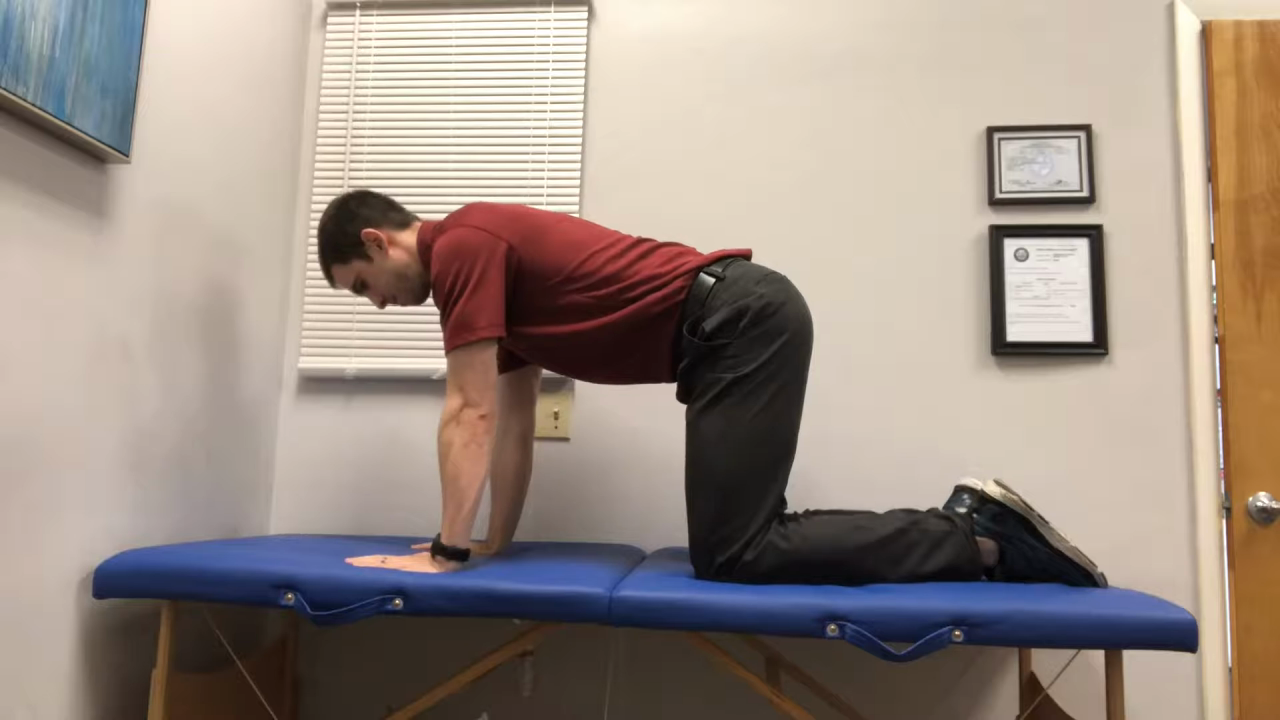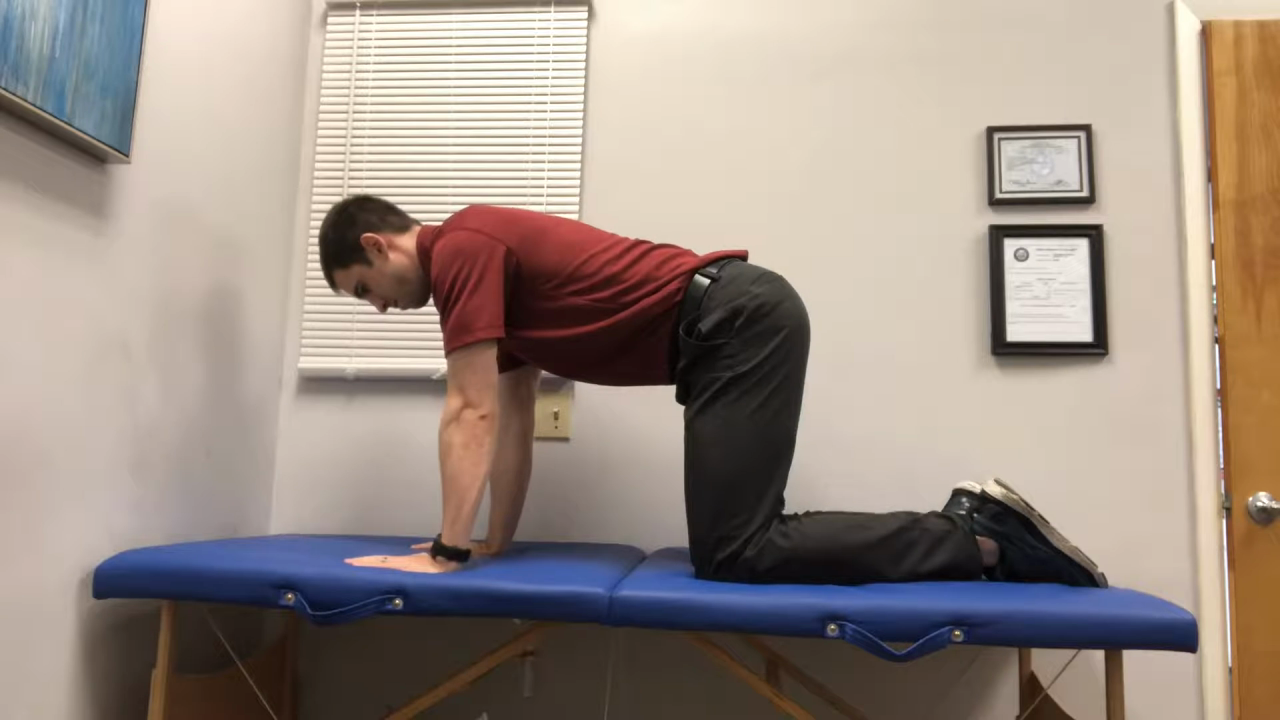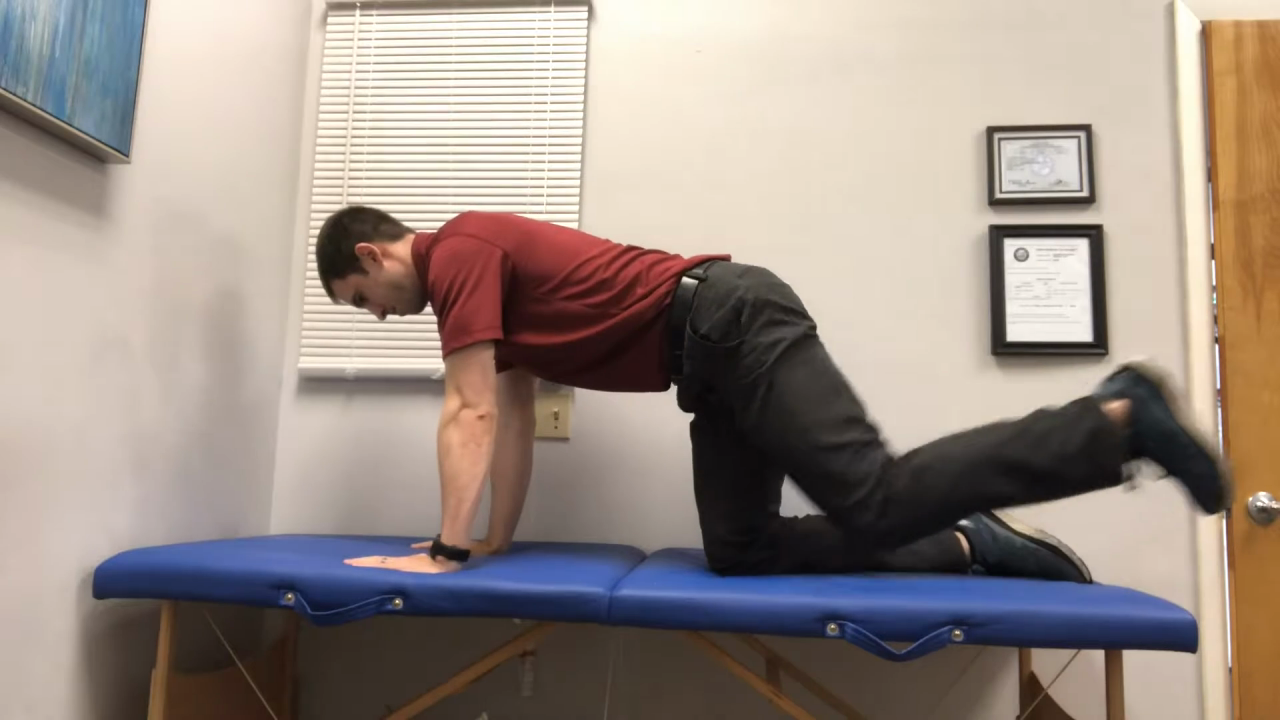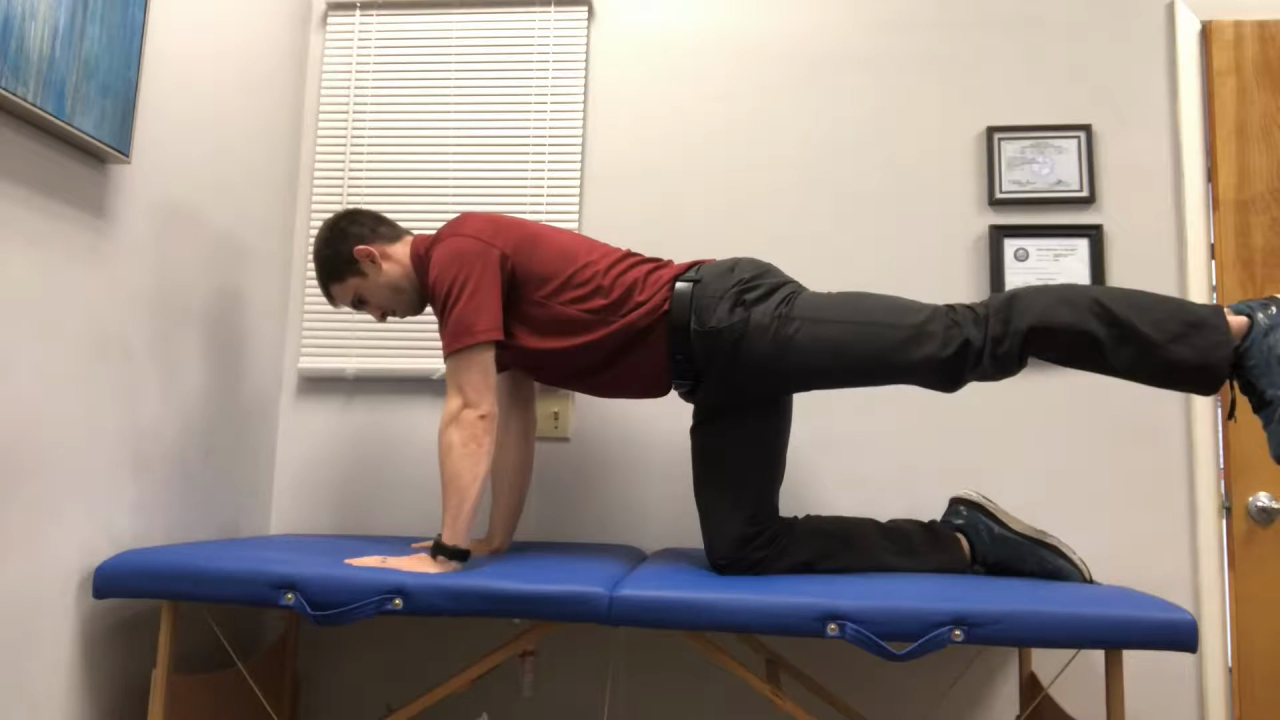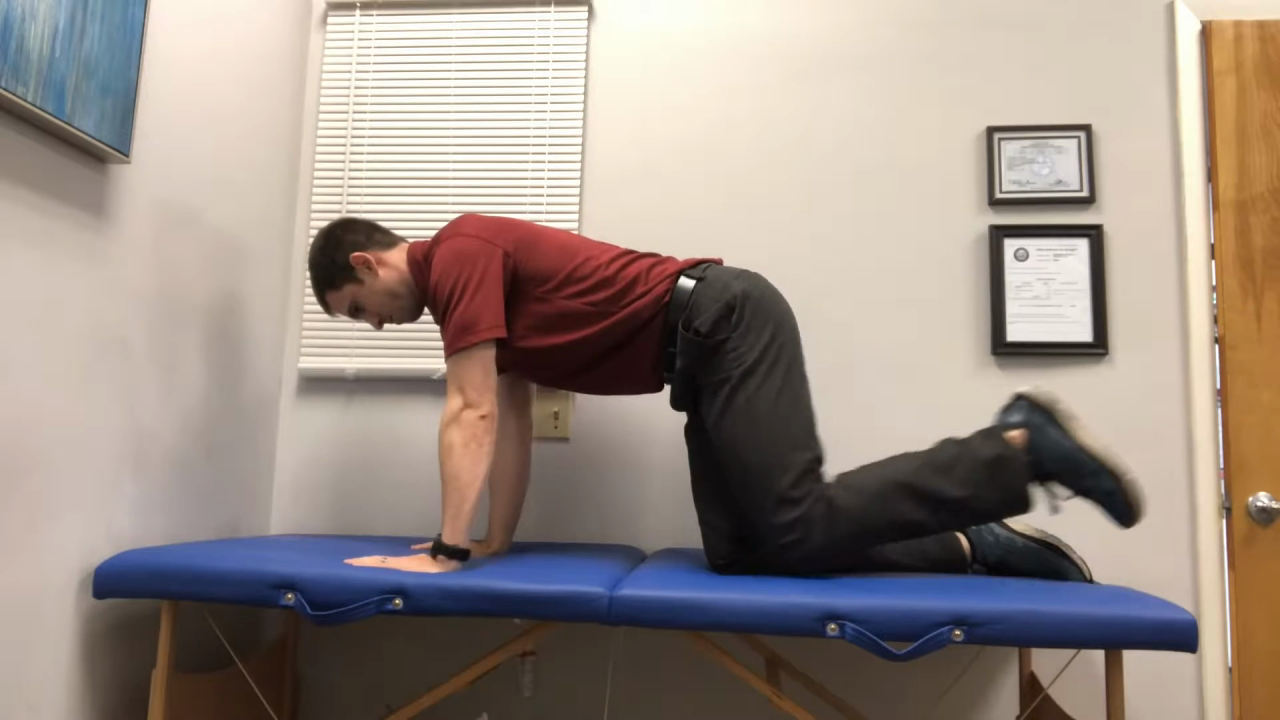
dt=1s
person 1, frame 1
left shoulder: (460, 245)
right shoulder: (498, 267)
left elbow: (470, 413)
right elbow: (513, 418)
left wrist: (446, 550)
right wrist: (494, 541)
left hip: (741, 319)
right hip: (747, 322)
left knee: (731, 556)
right knee: (741, 535)
left ankle: (979, 538)
right ankle: (960, 520)
person 1, frame 2
left shoulder: (459, 248)
right shoulder: (490, 259)
left elbow: (471, 415)
right elbow: (513, 417)
left wrist: (448, 550)
right wrist: (496, 541)
left hip: (736, 321)
right hip: (737, 326)
left knee: (732, 554)
right knee: (737, 538)
left ankle: (981, 539)
right ankle: (962, 525)
person 1, frame 3
left shoulder: (457, 249)
right shoulder: (482, 269)
left elbow: (471, 415)
right elbow: (514, 419)
left wrist: (447, 550)
right wrist: (497, 540)
left hip: (726, 322)
right hip: (717, 350)
left knee: (871, 496)
right knee: (743, 552)
left ankle: (1116, 420)
right ankle: (966, 543)
person 1, frame 4
left shoulder: (459, 251)
right shoulder: (482, 286)
left elbow: (470, 414)
right elbow: (515, 417)
left wrist: (446, 550)
right wrist: (497, 539)
left hip: (732, 316)
right hip: (724, 364)
left knee: (962, 340)
right knee: (745, 549)
right ankle: (966, 541)
person 1, frame 5
left shoulder: (457, 252)
right shoulder: (472, 282)
left elbow: (471, 415)
right elbow: (512, 418)
left wrist: (447, 550)
right wrist: (496, 541)
left hip: (720, 320)
right hip: (702, 348)
left knee: (800, 528)
right knee: (742, 552)
left ankle: (1016, 447)
right ankle: (971, 544)
